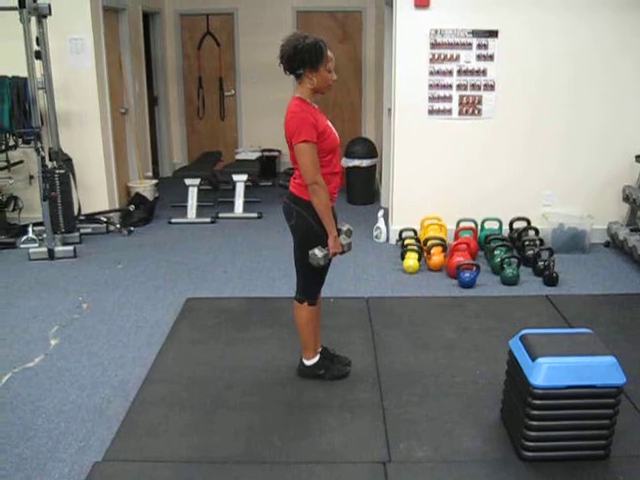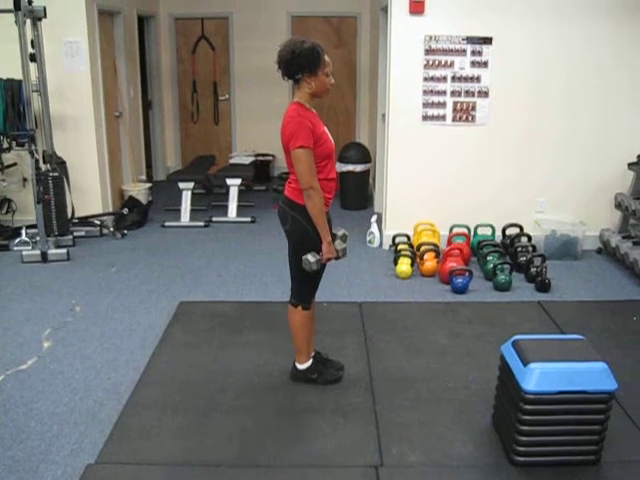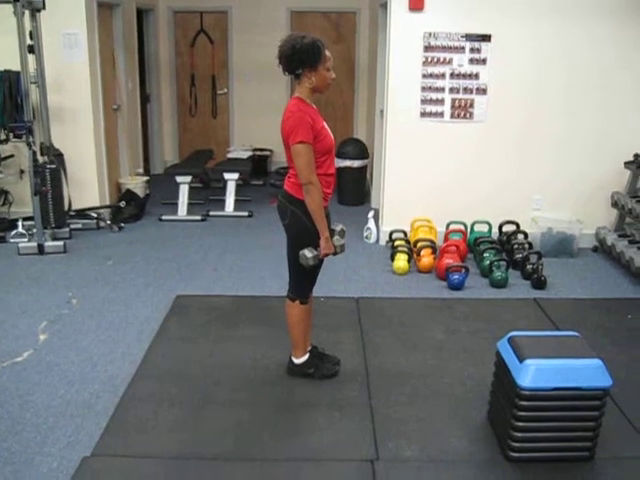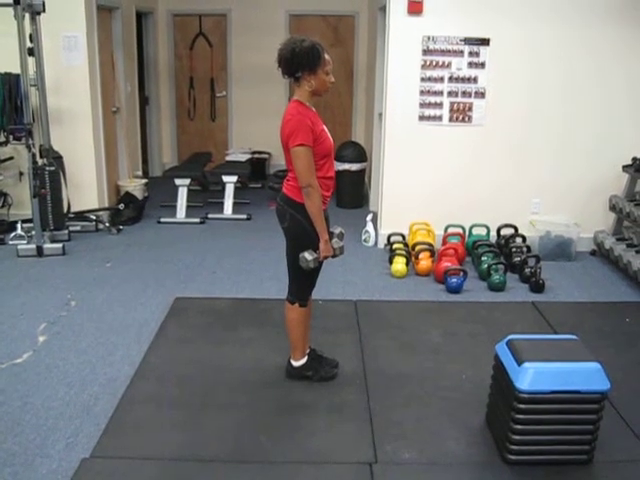
dt=0.5s
person 1, frame 1
left shoulder: (307, 109)
right shoulder: (302, 115)
right elbow: (313, 181)
left wrist: (331, 222)
right wrist: (332, 232)
left hip: (311, 207)
right hip: (307, 210)
left knee: (314, 286)
right knee: (308, 289)
left ankle: (316, 351)
right ankle: (310, 361)
person 1, frame 2
left shoulder: (306, 113)
right shoulder: (299, 120)
right elbow: (309, 186)
left wrist: (325, 228)
right wrist: (325, 237)
left hip: (306, 211)
right hip: (302, 214)
left knee: (308, 290)
right knee: (302, 293)
left ankle: (309, 355)
right ankle: (303, 366)
person 1, frame 3
left shoulder: (306, 108)
right shoulder: (299, 115)
right elbow: (308, 182)
left wrist: (324, 223)
right wrist: (323, 233)
left hip: (305, 206)
right hip: (301, 209)
left knee: (306, 285)
right knee: (300, 287)
left ankle: (306, 350)
right ankle: (299, 360)
person 1, frame 4
left shoulder: (305, 112)
right shoulder: (299, 119)
right elbow: (308, 185)
left wrist: (322, 228)
right wrist: (323, 235)
left hip: (304, 209)
right hip: (300, 212)
left knee: (305, 288)
right knee: (299, 290)
left ankle: (304, 353)
right ankle: (298, 363)
